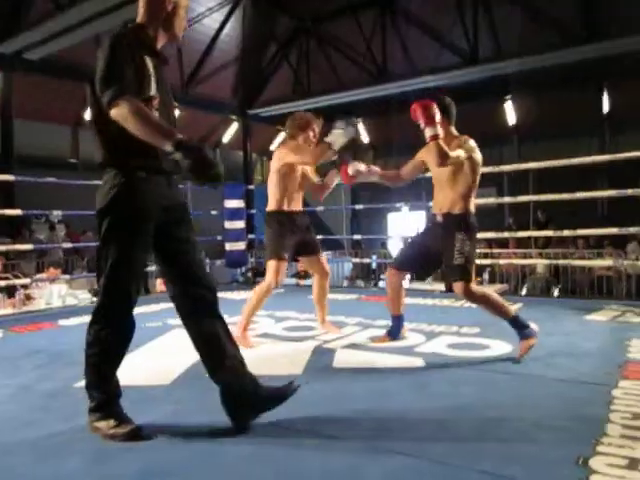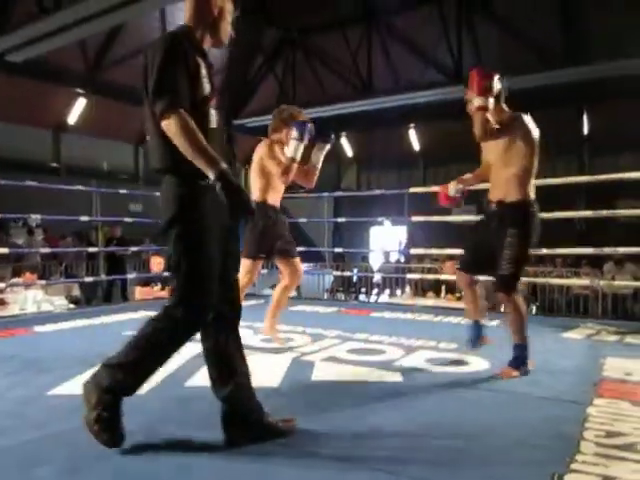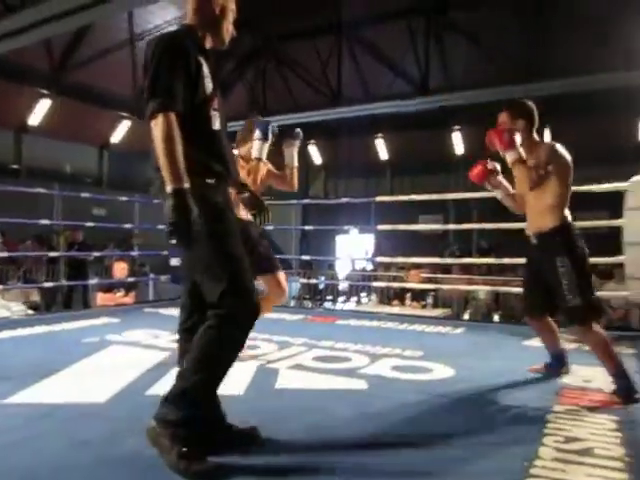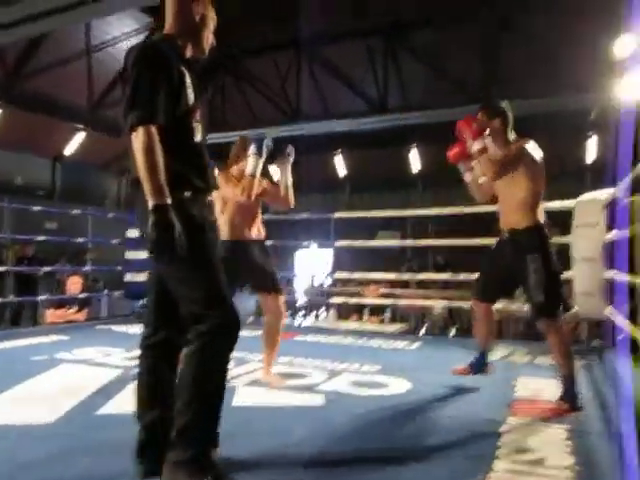
dt=0.3s
person 1, frame 1
left shoulder: (155, 58)
right shoulder: (122, 44)
right elbow: (119, 104)
right wrist: (181, 145)
left hip: (164, 187)
right hip: (130, 185)
left knee: (197, 291)
right knee: (116, 301)
left ankle: (241, 392)
right ankle: (102, 407)
person 1, frame 2
left shoulder: (197, 59)
right shoulder: (174, 47)
right elbow: (171, 117)
right wrist: (222, 173)
left hip: (207, 194)
right hip: (191, 192)
left knee: (223, 305)
right knee: (191, 305)
left ankle: (243, 416)
right ankle: (107, 386)
person 1, frame 3
left shoulder: (198, 59)
right shoulder: (173, 46)
right elbow: (162, 118)
left wrist: (238, 183)
right wrist: (177, 191)
left hip: (209, 194)
right hip: (193, 196)
left knee: (204, 309)
right knee: (237, 303)
left ankle: (202, 422)
right ankle: (174, 418)
person 1, frame 4
left shoulder: (174, 67)
right shoulder: (152, 56)
right elbow: (143, 131)
right wrist: (159, 206)
left hip: (181, 209)
right hip: (172, 209)
left knee: (166, 330)
right knee: (215, 320)
person 2, frame 1
left shoulder: (467, 145)
right shoulder: (429, 149)
left elbow: (440, 163)
right elbow: (400, 177)
left wrist: (430, 127)
right wrist: (370, 172)
left hip: (458, 225)
right hip: (436, 224)
left knee: (464, 288)
right knee: (394, 272)
left ankle: (524, 329)
right ankle: (396, 329)
person 2, frame 2
left shoulder: (520, 122)
right shoulder: (492, 128)
left elbow: (482, 134)
left wrist: (481, 100)
right wrist: (461, 182)
left hip: (517, 213)
right hip: (495, 212)
left knee: (504, 289)
right knee: (464, 275)
left ankle: (520, 358)
right ankle: (476, 332)
person 2, frame 3
left shoulder: (552, 152)
right shoulder: (525, 157)
left elbow: (531, 185)
right elbow: (519, 204)
left wrist: (510, 153)
right wrist: (496, 181)
left hip: (560, 243)
right hip: (539, 244)
left knee: (581, 322)
right knee: (534, 314)
right ankle: (558, 362)
person 2, frame 4
left shoulder: (523, 149)
right shoulder: (499, 155)
left elbow: (491, 174)
right elbow: (482, 194)
left wrist: (476, 141)
right wrist: (466, 165)
left hip: (529, 240)
right hip: (507, 240)
left knee: (547, 319)
right knee: (481, 301)
left ankle: (570, 394)
right ankle: (480, 361)
person 3, frame 1
left shoulder: (305, 163)
right shoulder: (284, 151)
left elbow: (319, 193)
right elbow: (315, 158)
left wrist: (334, 177)
right wrist: (337, 138)
left hip: (299, 219)
right hip: (278, 220)
left knee: (323, 270)
right knee: (273, 280)
left ankle: (322, 320)
right ankle: (241, 328)
person 3, frame 2
left shoulder: (287, 151)
right shoulder: (265, 147)
left elbow: (309, 181)
right elbow: (285, 175)
left wrist: (319, 151)
right wrist: (296, 144)
left hip: (275, 216)
right hip: (260, 213)
left knee: (294, 274)
right knee: (247, 276)
left ankle: (270, 321)
person 3, frame 3
left shoulder: (264, 166)
left elbow: (291, 186)
right elbow: (252, 181)
left wrist: (291, 150)
right wrist: (260, 146)
left hip: (255, 231)
left knee: (279, 290)
person 3, frame 4
left shoulder: (259, 183)
right shoulder: (221, 178)
left elbow: (287, 203)
right elbow: (243, 196)
left wrist: (284, 168)
left hip: (258, 249)
right hip: (231, 248)
left knee: (277, 311)
left ankle: (267, 368)
